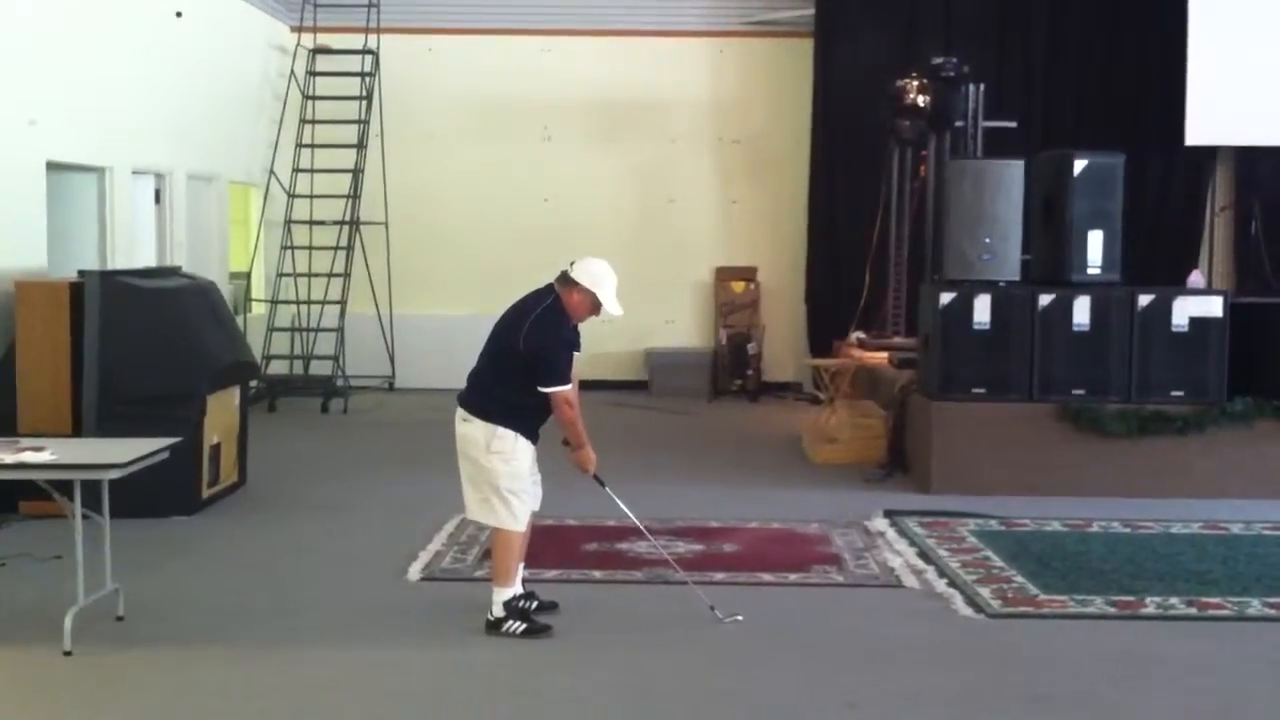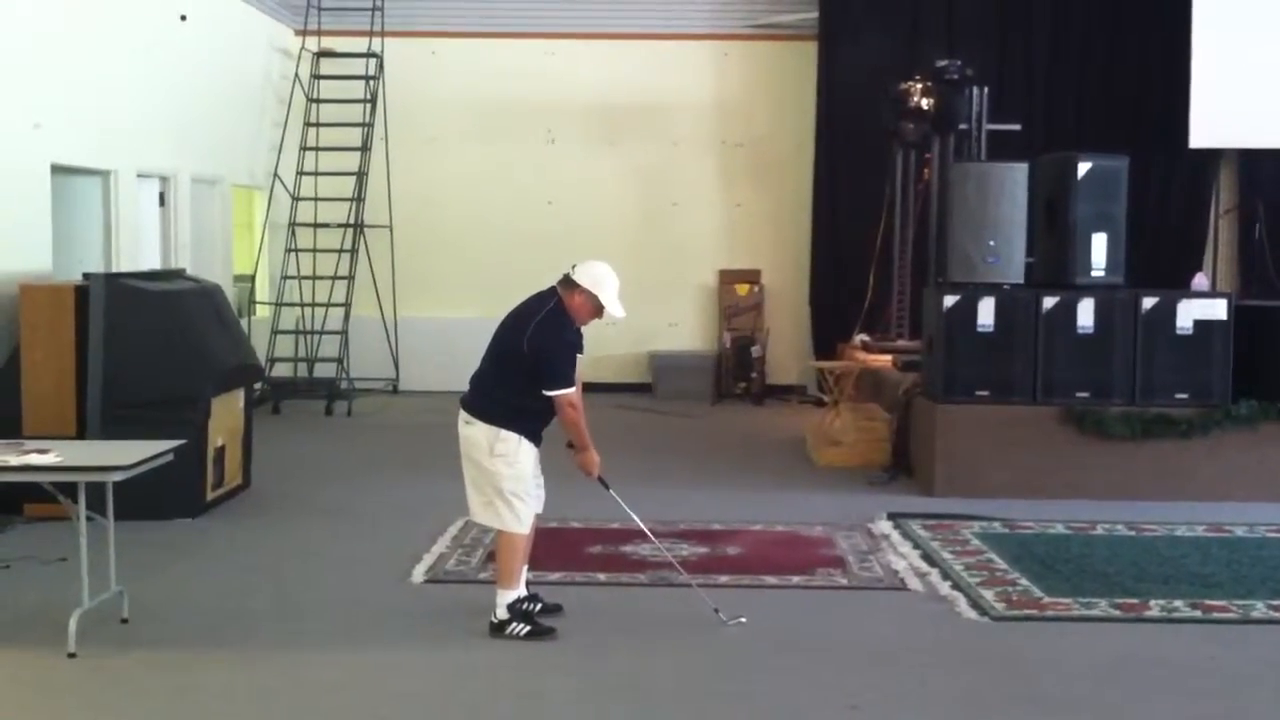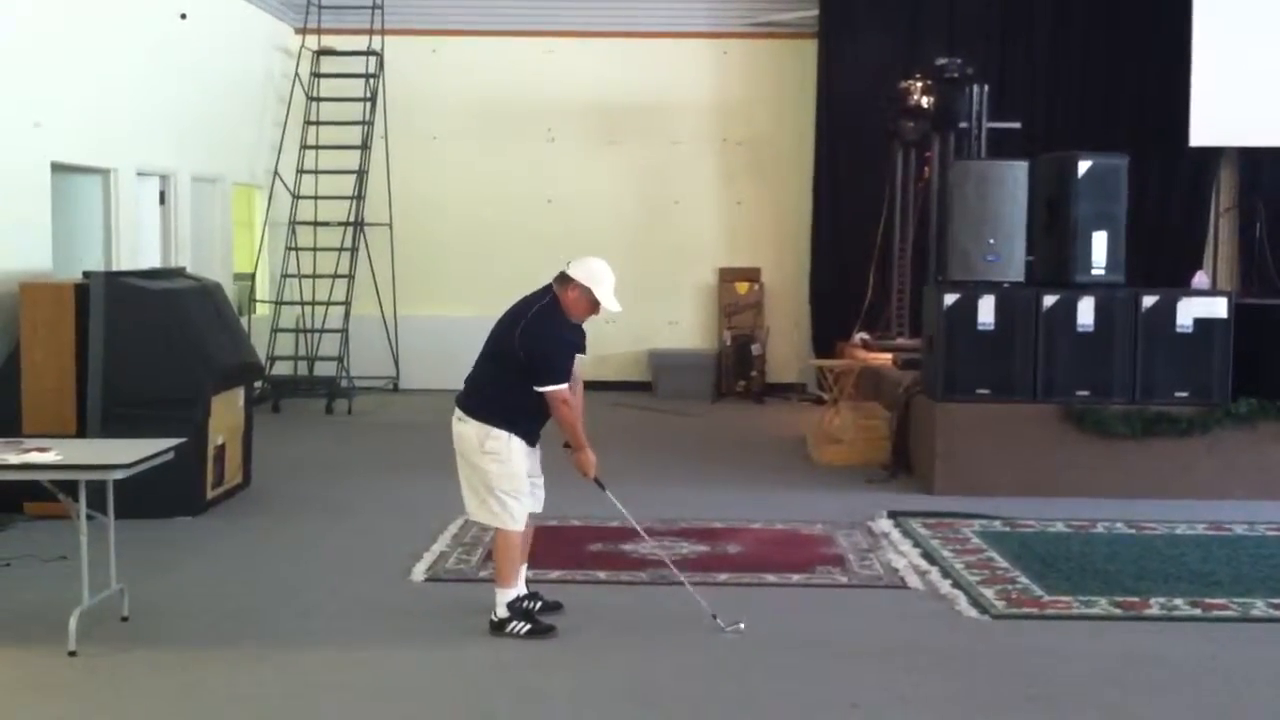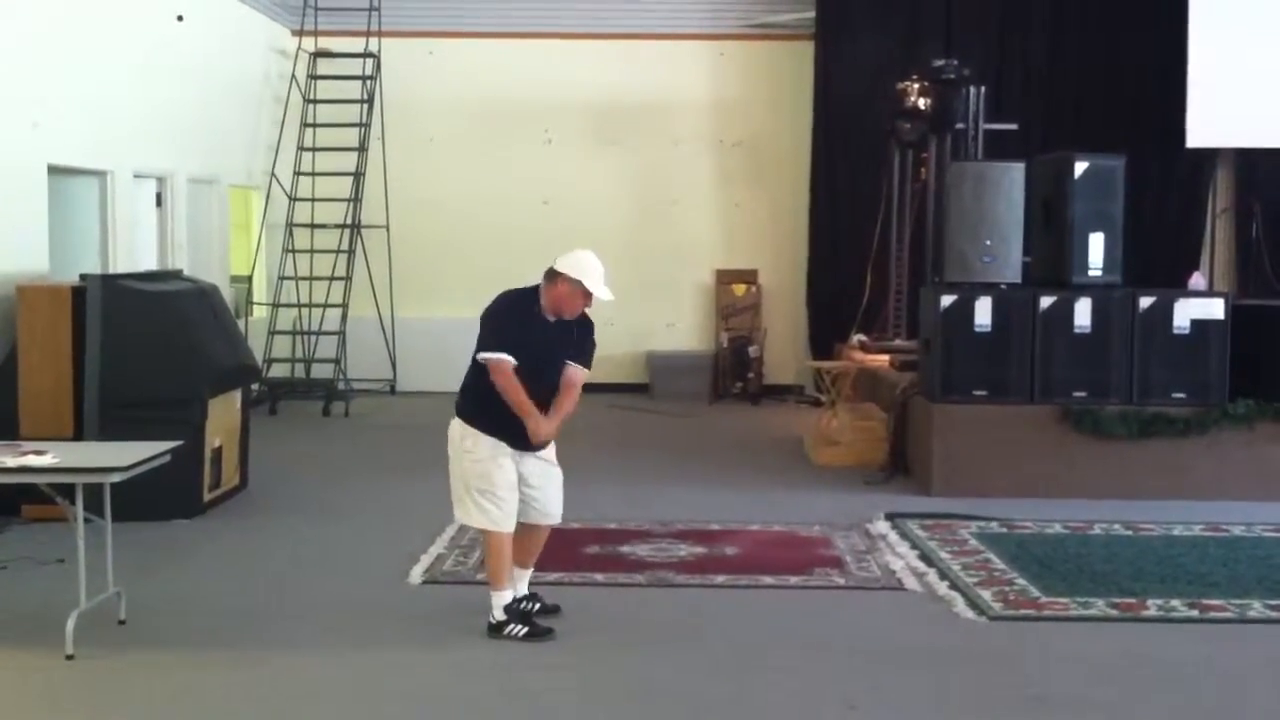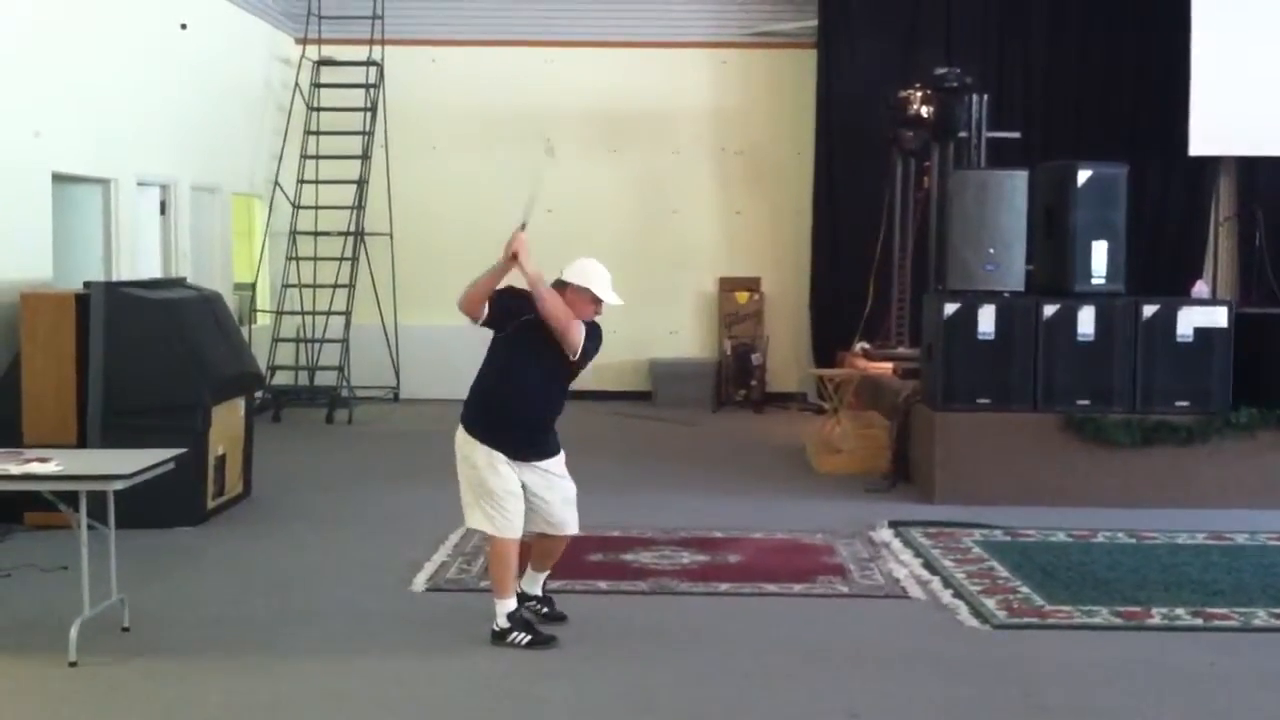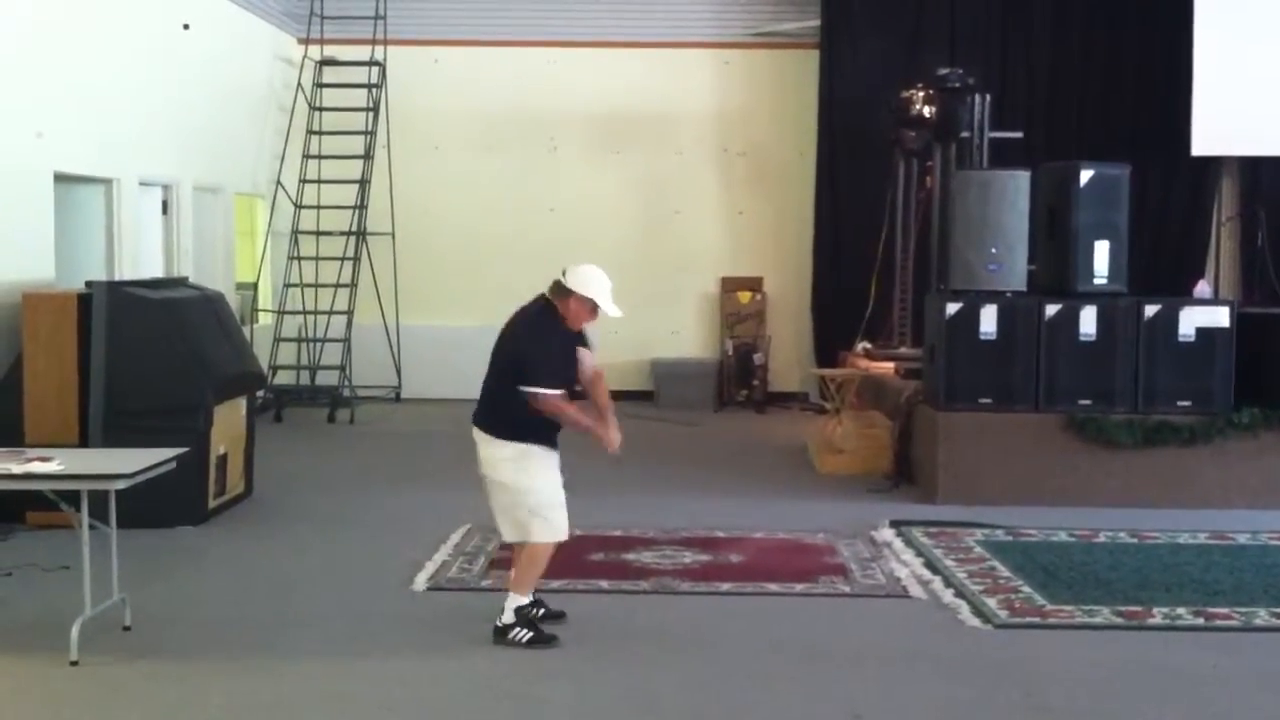
dt=0.4s
person 1, frame 1
left shoulder: (553, 310)
right shoulder: (547, 327)
left elbow: (567, 381)
right elbow: (562, 400)
left wrist: (575, 438)
right wrist: (581, 446)
left hip: (508, 423)
right hip: (494, 427)
left knee: (524, 508)
right knee: (510, 515)
left ankle: (514, 591)
right ankle: (502, 611)
person 1, frame 2
left shoulder: (556, 313)
right shoulder: (550, 329)
left elbow: (571, 385)
right elbow: (565, 402)
left wrist: (580, 441)
right wrist: (586, 449)
left hip: (512, 425)
right hip: (497, 429)
left knee: (528, 511)
right knee: (514, 518)
left ankle: (518, 594)
right ankle: (506, 613)
person 1, frame 3
left shoulder: (560, 316)
right shoulder: (543, 325)
left elbow: (573, 381)
right elbow: (559, 400)
left wrist: (576, 440)
right wrist: (582, 448)
left hip: (515, 427)
right hip: (490, 428)
left knee: (525, 510)
right knee: (510, 517)
left ankle: (518, 592)
right ankle: (505, 611)
person 1, frame 4
left shoulder: (580, 327)
right shoulder: (508, 308)
left elbow: (572, 383)
right elbow: (501, 372)
left wrist: (550, 425)
right wrist: (532, 418)
left hip: (532, 437)
right hip: (484, 432)
left knee: (541, 516)
right knee: (500, 521)
left ankle: (518, 594)
right ankle: (501, 613)
person 1, frame 5
left shoulder: (587, 334)
right shoulder: (515, 303)
left elbow: (563, 326)
right elbow: (468, 306)
left wrist: (531, 272)
right wrist: (505, 263)
left hip: (540, 449)
right hip: (485, 441)
left knee: (560, 526)
right knee: (506, 529)
left ankle: (531, 591)
right ankle: (506, 620)
person 1, frame 6
left shoulder: (566, 328)
right shoulder: (535, 328)
left elbow: (590, 372)
right elbow: (550, 403)
left wrist: (608, 417)
right wrist: (597, 430)
left hip: (529, 441)
right hip: (510, 444)
left knee: (543, 521)
right knee: (546, 529)
left ankle: (523, 599)
right ankle: (510, 619)
